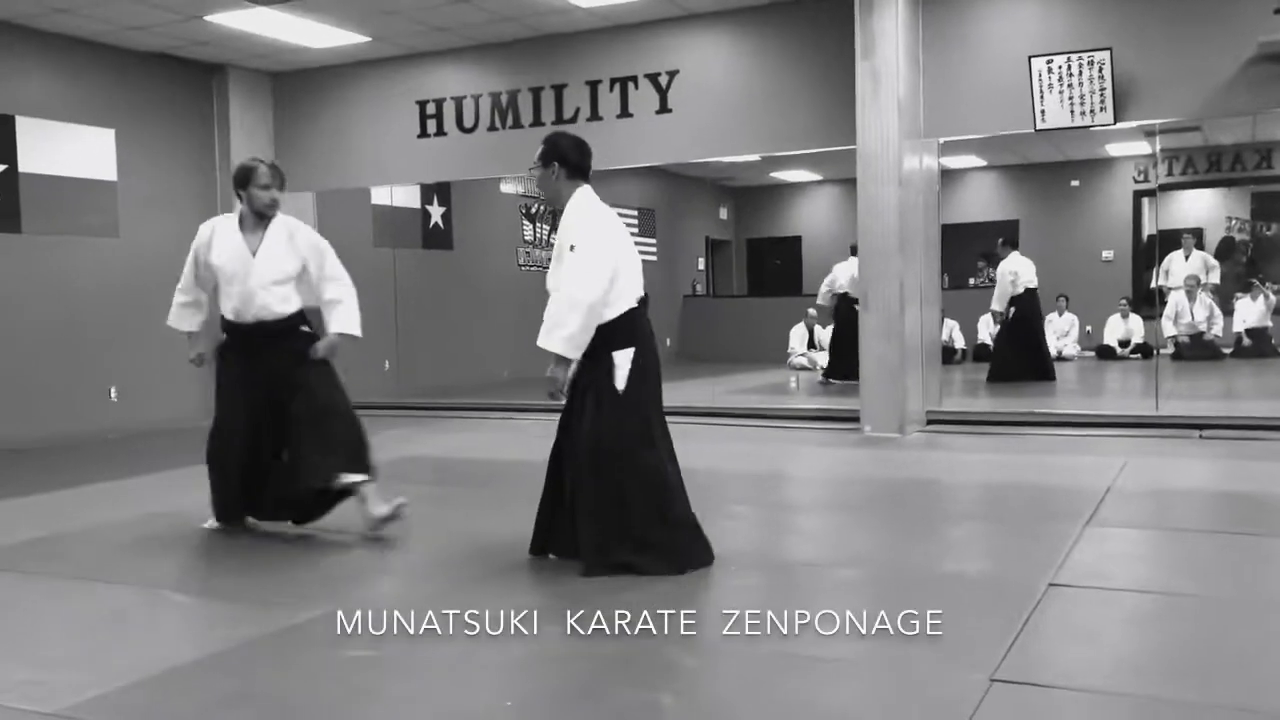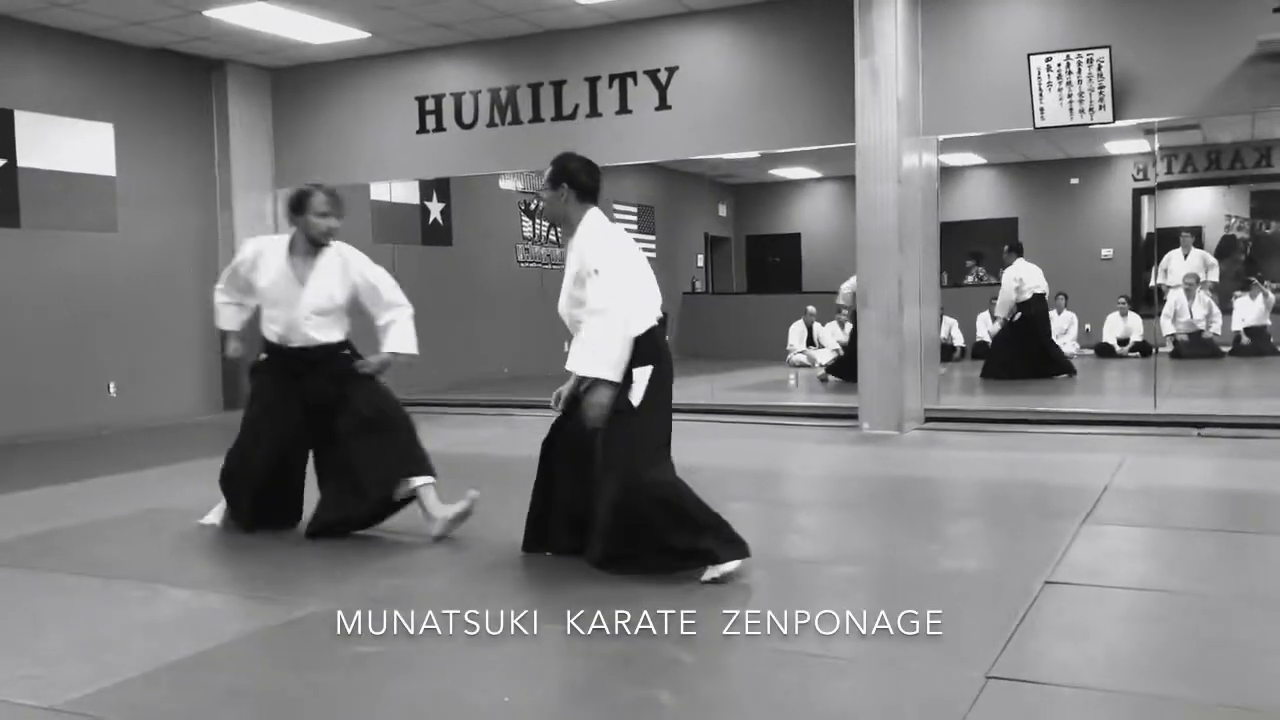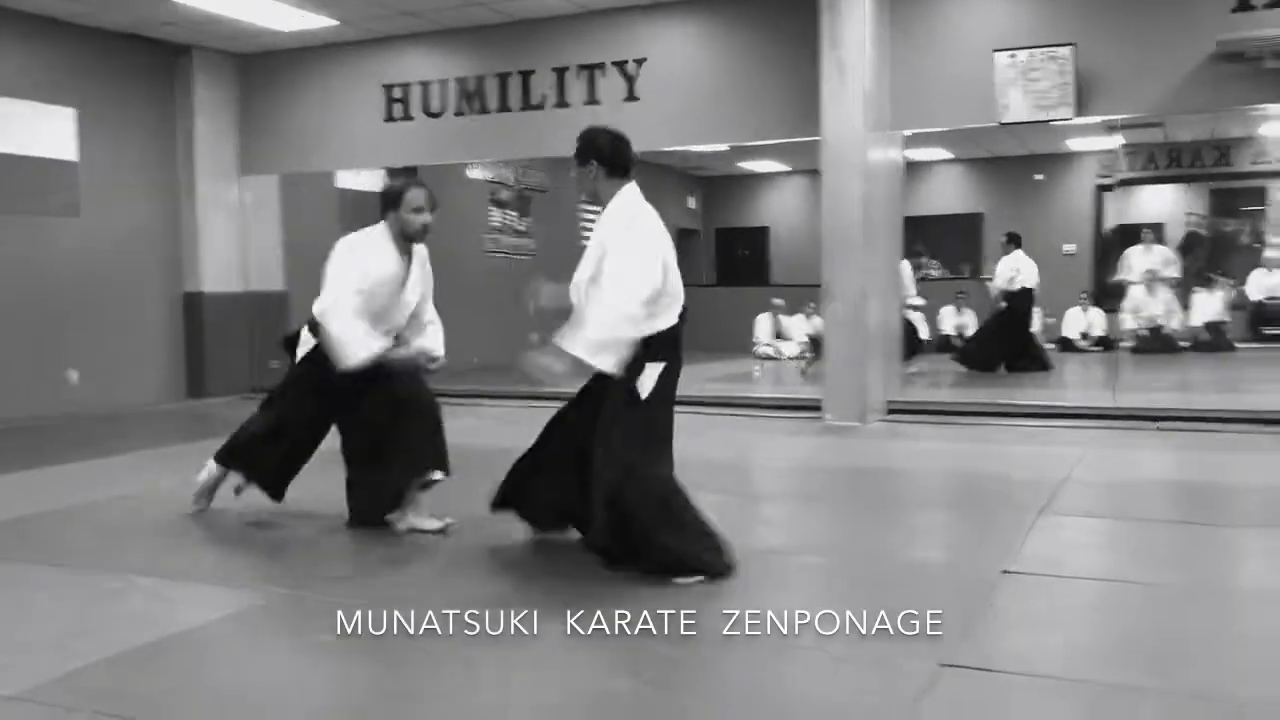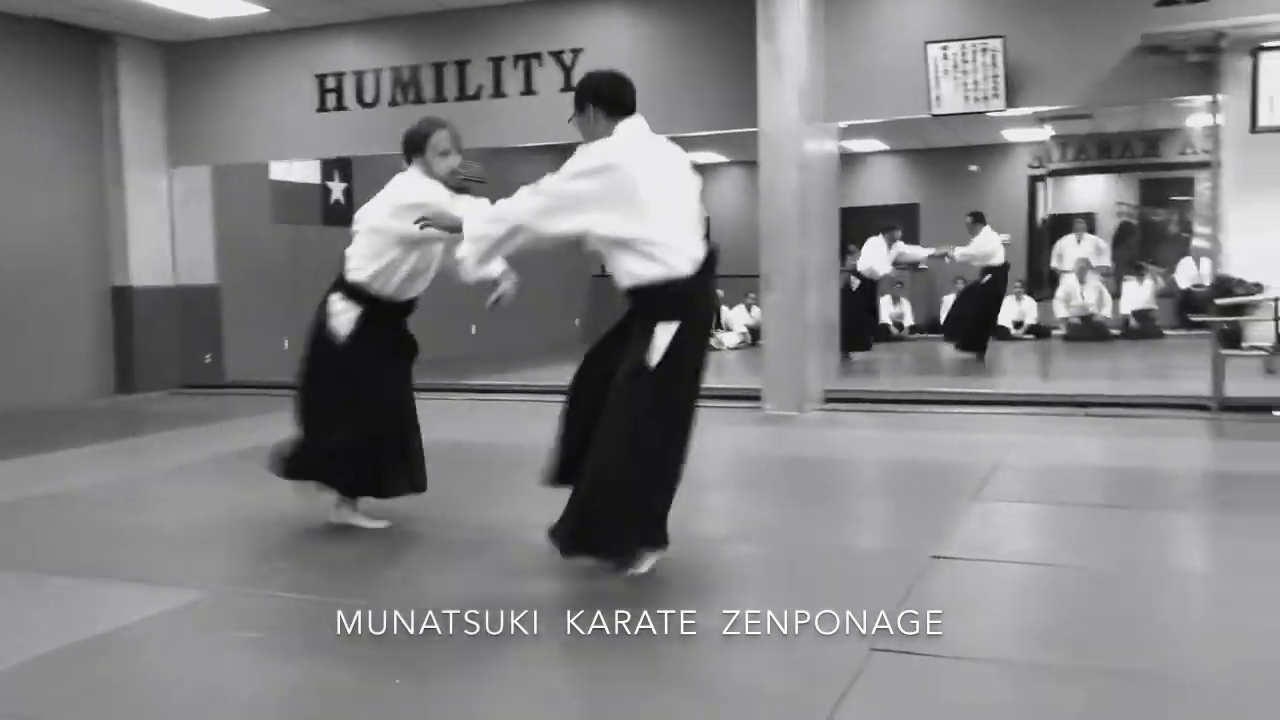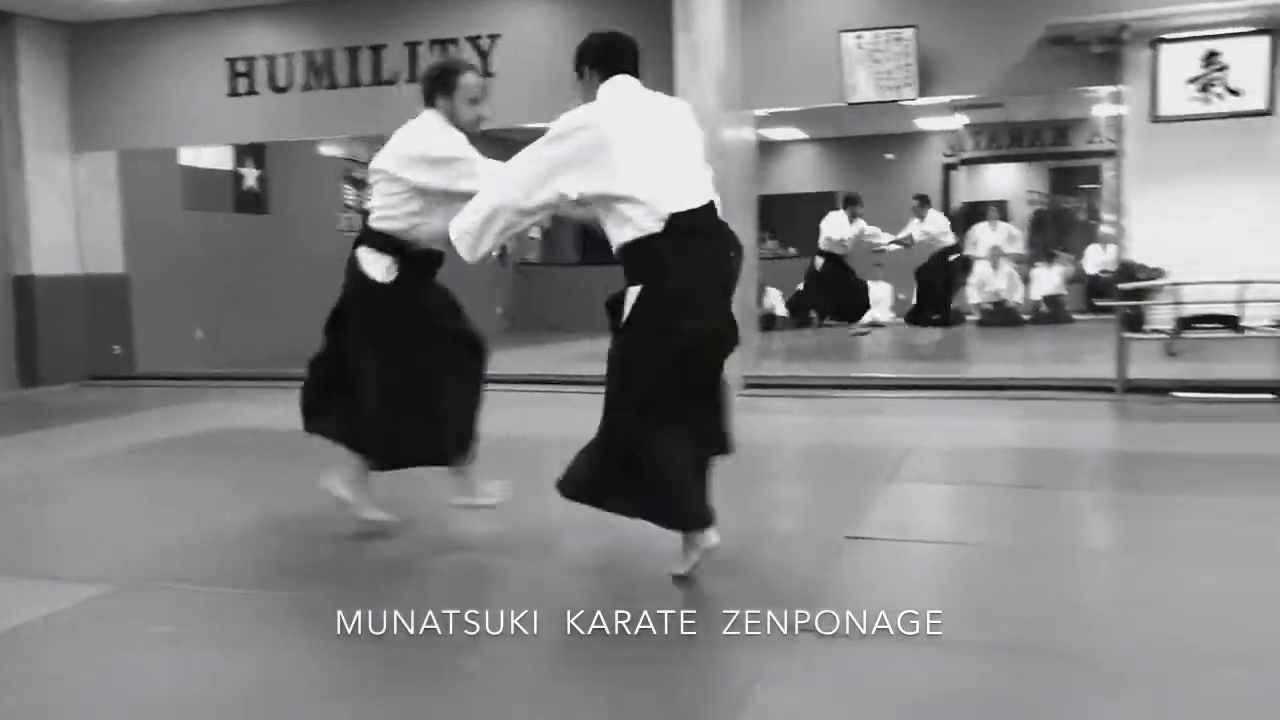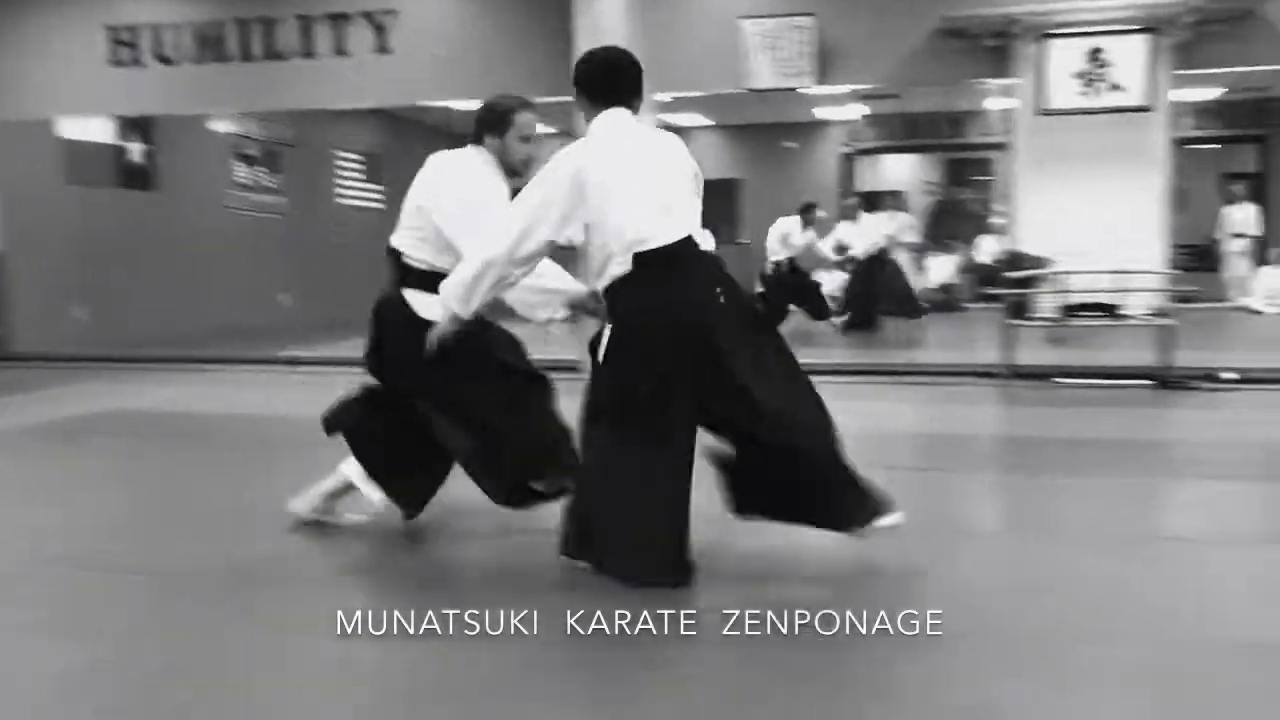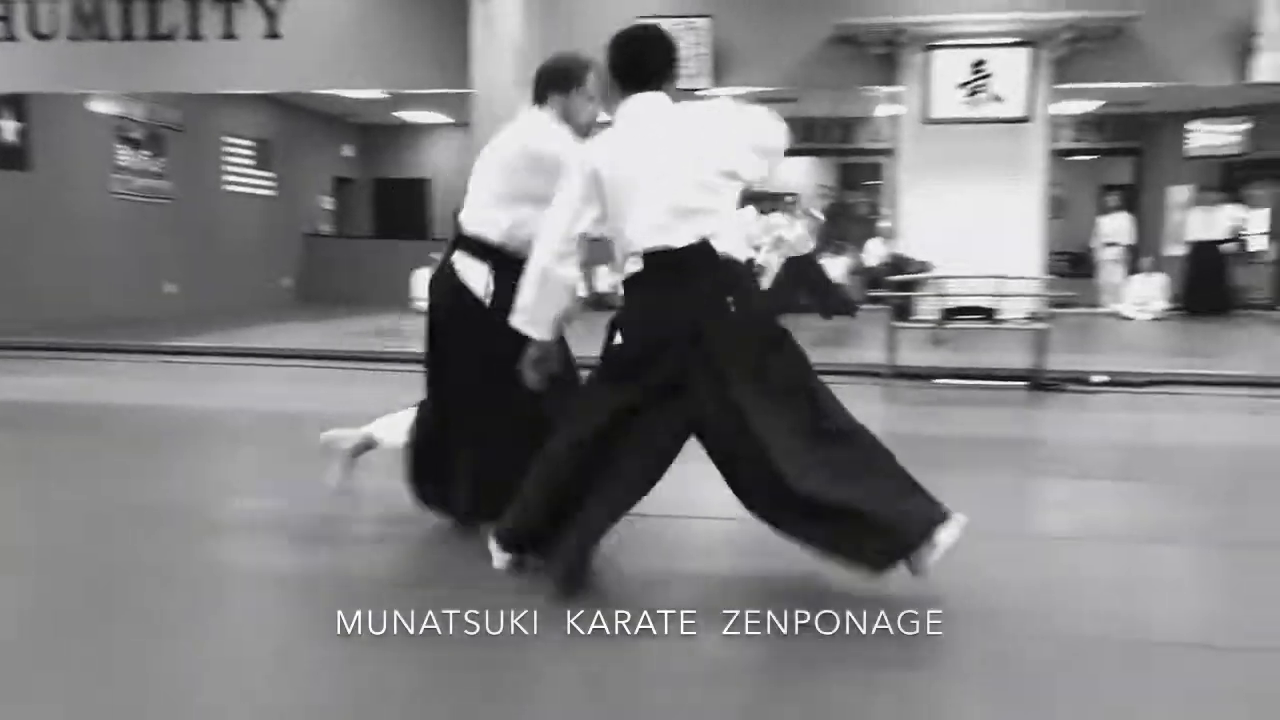
dt=0.2s
person 1, frame 1
left shoulder: (584, 218)
right shoulder: (584, 216)
left elbow: (581, 293)
left wrist: (559, 356)
right wrist: (568, 354)
left hip: (620, 347)
right hip: (608, 346)
left knee: (628, 454)
right knee: (582, 445)
left ankle: (679, 548)
right ankle: (576, 537)
person 1, frame 2
left shoulder: (599, 242)
right shoulder: (586, 241)
left elbow: (611, 314)
left wrist: (601, 382)
right wrist: (574, 379)
left hip: (636, 367)
right hip: (617, 368)
left knee: (635, 467)
right knee: (568, 446)
left ankle: (716, 548)
right ankle: (569, 535)
person 1, frame 3
left shoulder: (631, 224)
right shoulder: (623, 219)
left elbow: (620, 303)
right elbow: (598, 288)
left wrist: (570, 356)
right wrist: (564, 335)
left hip: (647, 358)
right hip: (625, 357)
left knee: (634, 458)
right knee: (575, 431)
left ankle: (696, 554)
right ankle: (564, 514)
person 1, frame 4
left shoulder: (607, 159)
right shoulder: (656, 152)
left elbow: (534, 210)
left wrist: (468, 227)
left hip: (671, 309)
right hip: (676, 299)
left knee: (638, 425)
right knee: (593, 391)
left ankle: (631, 539)
person 1, frame 5
left shoulder: (586, 124)
right shoulder: (674, 111)
left elbow: (517, 186)
left wrist: (463, 238)
left hip: (667, 267)
right hip: (712, 246)
left knee: (644, 398)
left ankle: (692, 522)
person 1, frame 6
left shoulder: (571, 163)
right shoulder: (671, 148)
left elbow: (508, 245)
left wrist: (452, 312)
left hip: (638, 304)
right hip: (705, 284)
left knee: (620, 430)
right knee: (774, 400)
left ankle: (623, 550)
right ankle: (855, 507)
person 1, frame 7
left shoulder: (599, 153)
right shoulder: (712, 121)
left elbow: (553, 248)
right elbow: (771, 137)
left wrist: (538, 332)
left hip: (655, 302)
right hip: (723, 292)
left knee: (594, 421)
right knee: (795, 417)
left ankle: (522, 540)
right ankle: (910, 531)
person 2, frame 1
left shoulder: (297, 235)
right shoulder: (211, 234)
left elbow: (338, 285)
right elbow: (192, 289)
left wrist: (336, 334)
right wrist: (194, 338)
left hip: (291, 342)
right hip: (240, 347)
left knee: (329, 411)
right knee: (233, 434)
left ankle: (371, 506)
right ankle: (232, 508)
person 2, frame 2
left shoulder: (349, 261)
right shoulder: (258, 253)
left elbow: (394, 307)
right elbow: (228, 290)
left wrist: (389, 352)
right wrist: (232, 335)
left hip: (336, 364)
right hip: (280, 368)
left knee: (383, 421)
right knee: (259, 446)
left ankle: (435, 511)
right ankle: (231, 506)
person 2, frame 3
left shoulder: (420, 256)
right shoulder: (361, 252)
left elbow: (423, 312)
right elbow: (340, 316)
left wrist: (431, 349)
right wrist: (384, 355)
left hip: (381, 355)
right hip: (326, 355)
left knee: (415, 415)
right knee: (284, 422)
left ankle: (409, 509)
right ankle: (214, 475)
person 2, frame 4
left shoulder: (426, 195)
right shoulder: (412, 195)
left wrist: (496, 272)
left hip: (382, 317)
right hip: (353, 319)
left knee: (381, 410)
right knee: (364, 412)
left ankle: (344, 502)
right ankle: (293, 456)
person 2, frame 5
left shoulder: (428, 138)
right shoulder: (432, 143)
left elbow: (475, 185)
right elbow: (489, 183)
left hip: (392, 271)
right hip: (390, 274)
left knee: (399, 380)
right knee: (449, 360)
left ankle: (355, 480)
right ankle: (462, 479)
person 2, frame 6
left shoulder: (447, 166)
right shoulder: (472, 185)
right wrist: (572, 287)
left hip: (414, 308)
right hip: (424, 312)
left knee: (415, 422)
right knee: (509, 398)
left ankle: (322, 498)
right ankle: (566, 491)
person 2, frame 7
left shoulder: (528, 138)
right shoulder: (543, 144)
left hip: (487, 284)
right hip: (486, 288)
left knee: (489, 405)
right knee: (537, 402)
left ankle: (360, 439)
